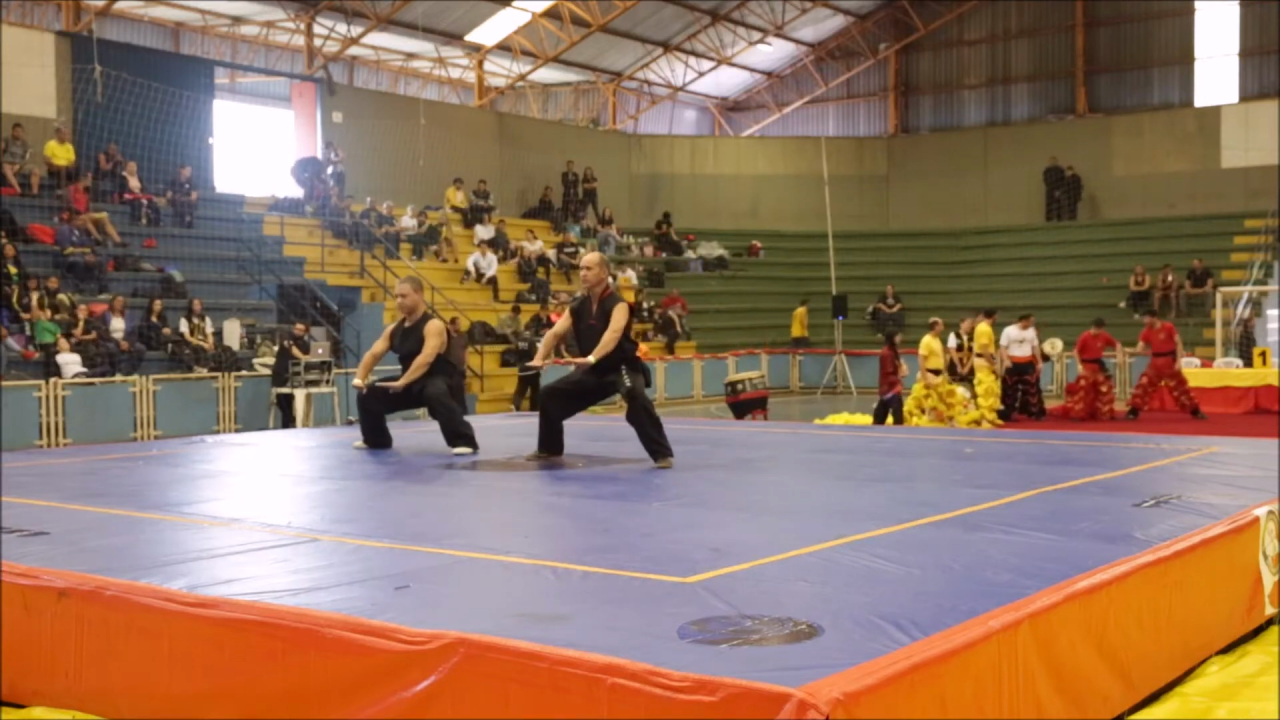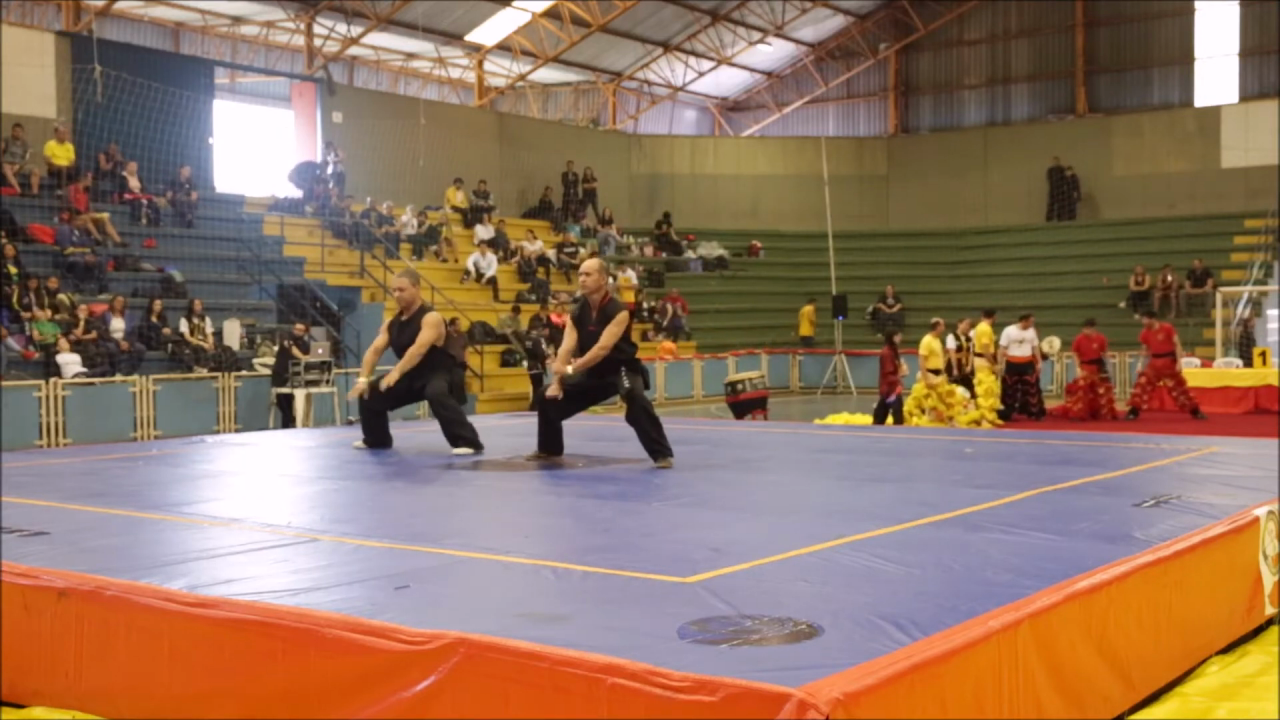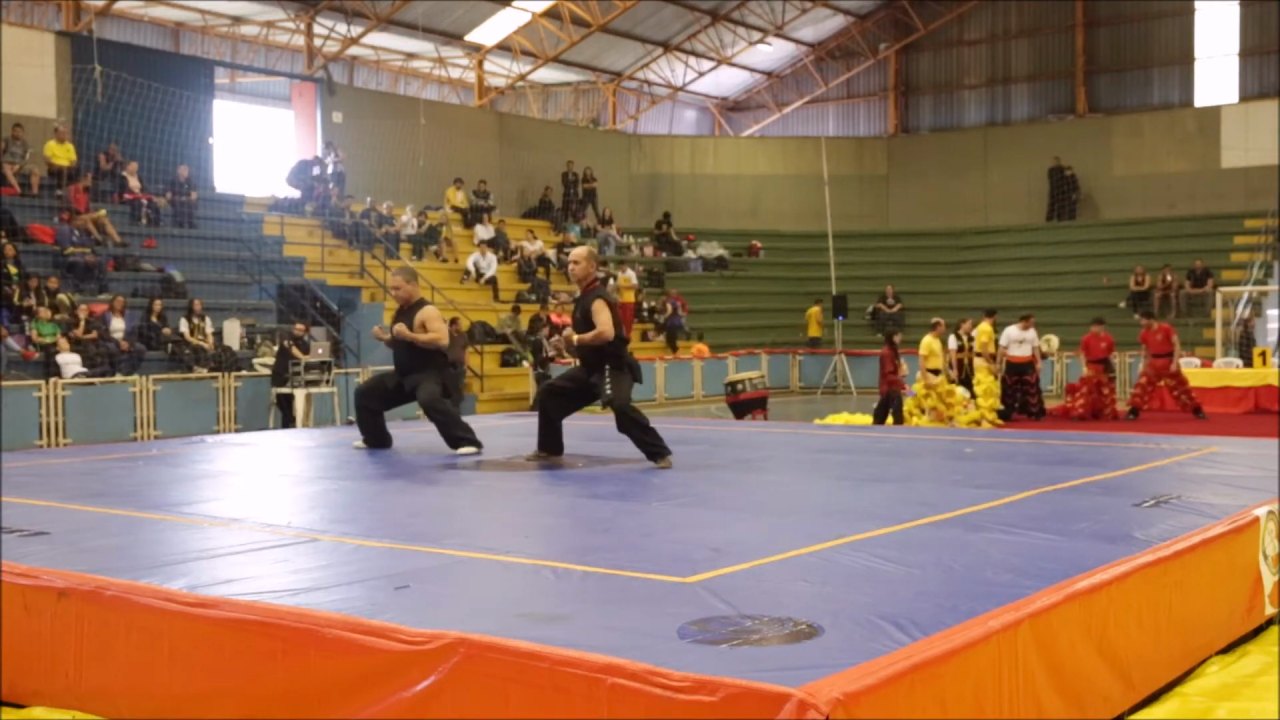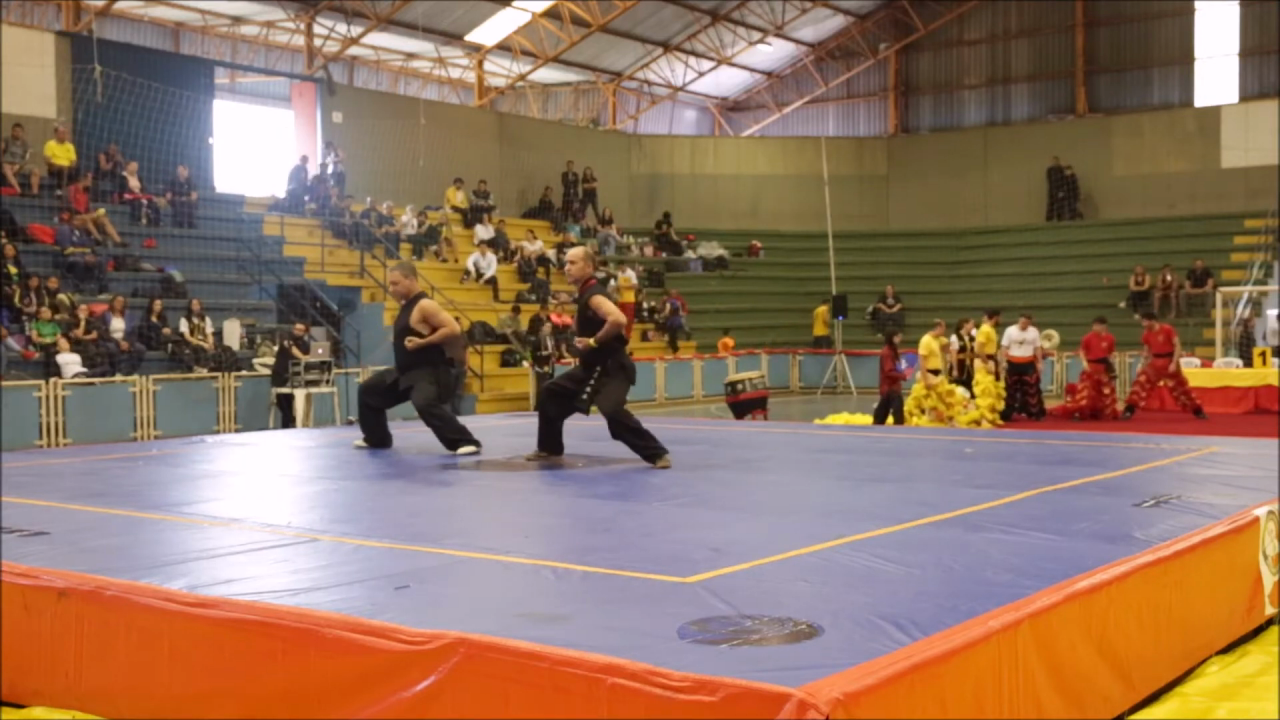
dt=0.3s
person 1, frame 1
left shoulder: (618, 305)
right shoulder: (577, 307)
left elbow: (613, 334)
right elbow: (555, 332)
left wrist: (591, 358)
right wrist: (539, 358)
left hip: (622, 367)
right hip: (593, 371)
left knee: (636, 398)
right knee: (549, 395)
left ankle: (662, 454)
right ankle: (549, 448)
person 1, frame 2
left shoulder: (618, 312)
right shoulder: (577, 313)
left elbow: (602, 348)
right elbow: (567, 348)
left wrist: (570, 369)
right wrist: (556, 382)
left hip: (622, 370)
right hip: (593, 373)
left knee: (635, 399)
right knee: (547, 397)
left ankle: (662, 454)
right ankle: (549, 449)
person 1, frame 3
left shoulder: (597, 298)
right shoulder: (583, 298)
left elbow: (606, 334)
left wrist: (577, 339)
right wrist: (569, 339)
left hip: (613, 367)
right hip: (589, 367)
left knee: (619, 405)
right knee: (548, 393)
left ankle: (659, 453)
right ankle: (550, 448)
person 1, frame 4
left shoulder: (594, 295)
right shoulder: (585, 295)
left elbow: (618, 321)
left wrist: (594, 342)
right wrist: (584, 340)
left hip: (611, 367)
right hip: (590, 366)
left knee: (613, 410)
right knee: (550, 393)
left ankle: (656, 454)
right ankle: (549, 448)
person 2, frame 1
left shoulder: (433, 326)
right shoulder: (394, 329)
left elbow: (426, 359)
right elbow: (373, 354)
left wrist: (401, 383)
right wrist: (359, 379)
left hip: (439, 381)
right hip: (410, 384)
left knee: (436, 395)
right knee: (367, 395)
left ankle: (464, 441)
right ankle: (376, 439)
person 2, frame 2
left shoulder: (431, 318)
right shoulder: (392, 322)
left elbow: (418, 349)
right elbow: (375, 349)
left wrist: (395, 374)
right wrist: (363, 379)
left hip: (438, 374)
right hip: (411, 376)
left knee: (438, 396)
right knee: (369, 394)
left ankle: (468, 442)
right ankle: (376, 440)
person 2, frame 3
left shoulder: (428, 312)
right shoulder: (399, 312)
left elbow: (442, 341)
left wrist: (410, 336)
right wrist: (385, 337)
left hip: (429, 373)
right hip: (402, 374)
left knee: (429, 399)
right knee: (364, 393)
left ankle: (467, 442)
right ankle: (376, 439)
person 2, frame 4
left shoulder: (425, 305)
right shoulder: (408, 305)
left elbow: (453, 330)
left wrist: (423, 342)
right wrist: (401, 341)
left hip: (428, 371)
right hip: (405, 370)
left knee: (425, 404)
right knee: (368, 390)
left ankle: (465, 442)
right ankle: (376, 438)
